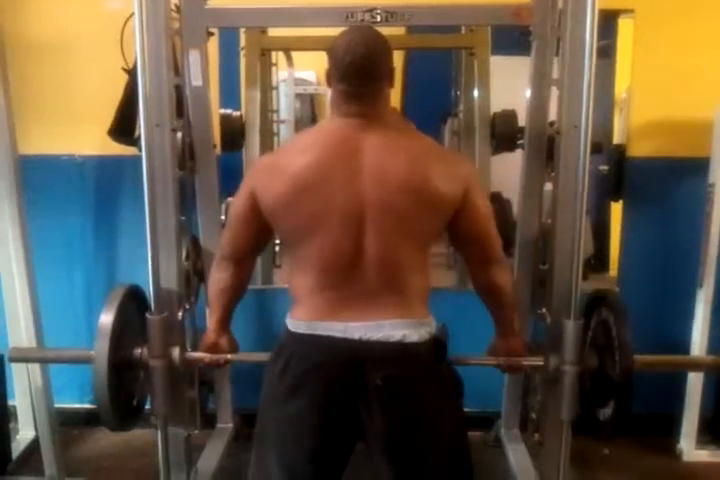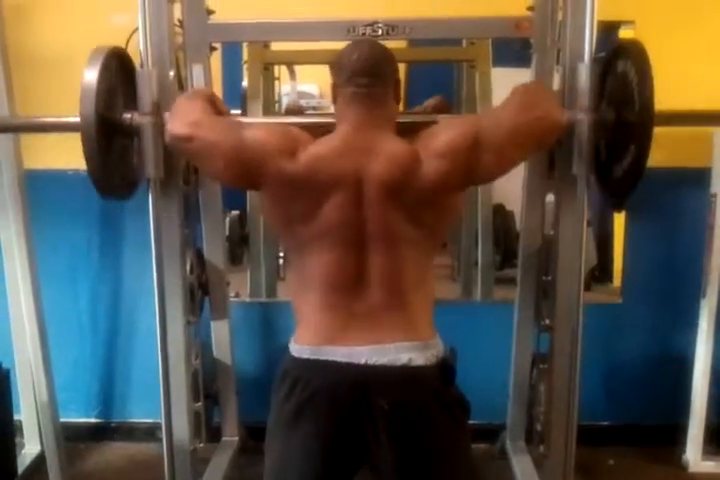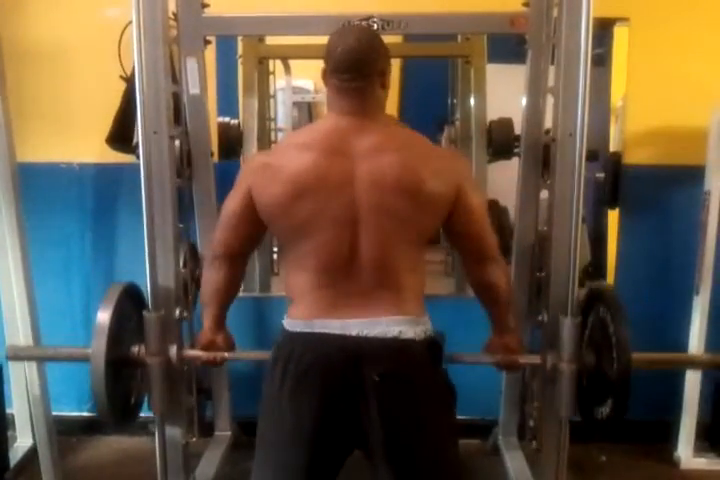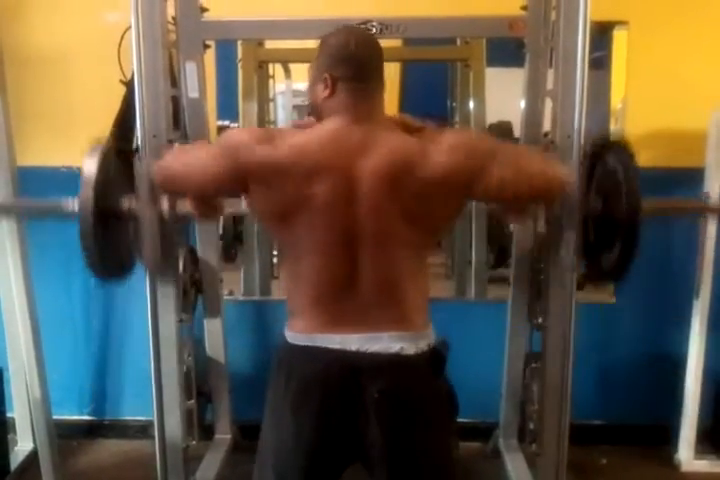
dt=1s
person 1, frame 1
left shoulder: (274, 166)
right shoulder: (444, 165)
left elbow: (232, 259)
right elbow: (489, 262)
left wrist: (217, 327)
right wrist: (508, 333)
left hip: (310, 352)
right hip: (406, 354)
person 1, frame 2
left shoulder: (284, 162)
right shoulder: (437, 162)
left elbow: (183, 128)
right elbow: (545, 114)
left wrist: (204, 102)
left hip: (315, 374)
right hip: (412, 374)
person 1, frame 3
left shoulder: (268, 164)
right shoulder: (439, 164)
left elbow: (223, 257)
right elbow: (486, 261)
left wrist: (212, 325)
right wrist: (504, 330)
left hip: (308, 352)
right hip: (402, 354)
person 1, frame 4
left shoulder: (264, 155)
right shoulder: (442, 159)
left elbow: (167, 170)
right elbow: (554, 178)
left wrist: (207, 199)
left hip: (310, 363)
right hip: (405, 364)
